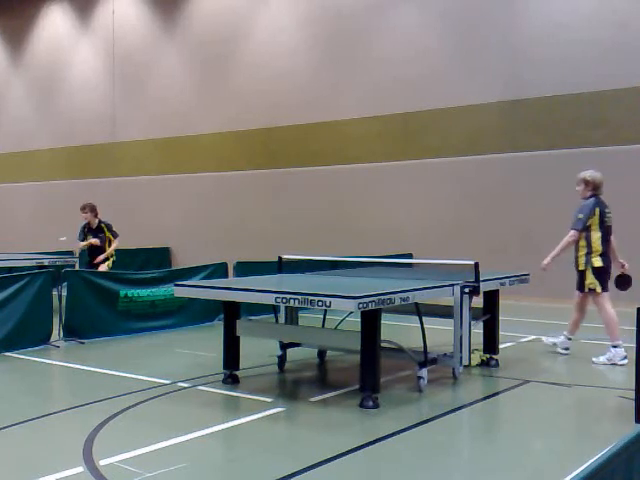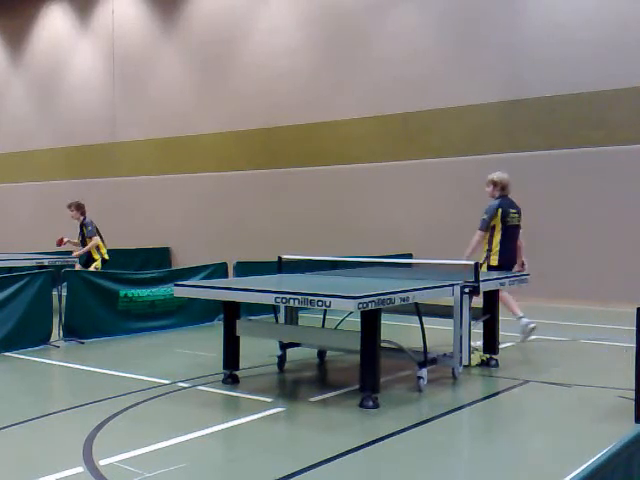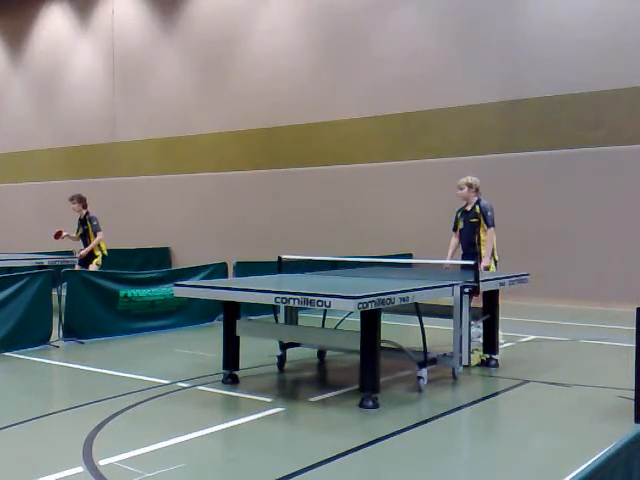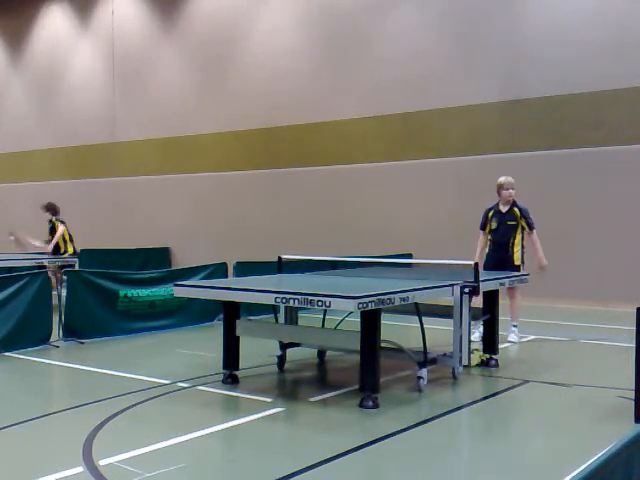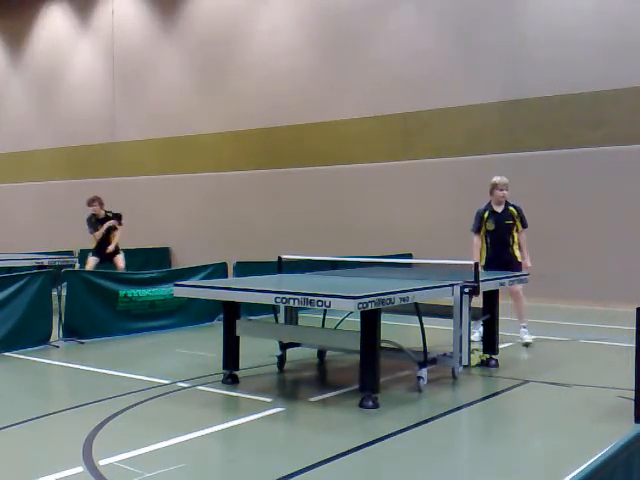
dt=1s
person 1, frame 1
left shoulder: (588, 206)
right shoulder: (602, 206)
left elbow: (573, 235)
right elbow: (609, 237)
left wrist: (550, 257)
right wrist: (617, 259)
left hip: (593, 263)
right hip: (600, 262)
left knee: (603, 304)
right knee: (580, 302)
left ankle: (618, 350)
right ankle: (565, 341)
person 1, frame 2
left shoulder: (494, 206)
right shoulder: (515, 207)
left elbow: (481, 234)
right elbow: (517, 236)
left wrist: (466, 257)
right wrist: (521, 258)
left hip: (495, 258)
right hip: (510, 258)
right knee: (499, 293)
right ankle: (523, 320)
person 1, frame 3
left shoulder: (484, 207)
right shoulder: (460, 212)
left elbow: (490, 232)
right elbow: (456, 237)
left wrist: (487, 257)
right wrist: (448, 258)
left hip: (484, 258)
right hip: (468, 258)
right ankle: (476, 328)
person 1, frame 4
left shoulder: (520, 211)
right shoulder: (490, 212)
left elbow: (532, 233)
right elbow: (484, 235)
left wrist: (541, 257)
right wrist: (477, 257)
left hip: (513, 258)
right hip: (492, 258)
left knee: (512, 291)
left ankle: (514, 328)
right ankle: (481, 326)
person 1, frame 5
left shoulder: (515, 210)
right shoulder: (482, 213)
left elbow: (521, 234)
right elbow: (477, 237)
left wrist: (526, 257)
right wrist: (476, 261)
left hip: (512, 258)
right hip: (490, 260)
left knee: (516, 290)
left ankle: (523, 328)
right ankle: (480, 326)
